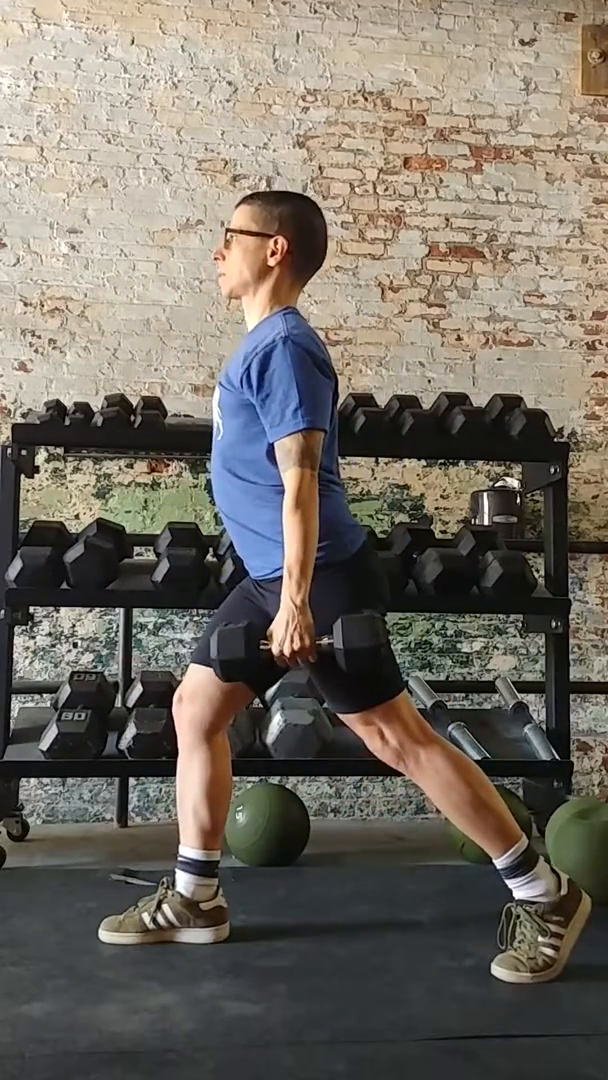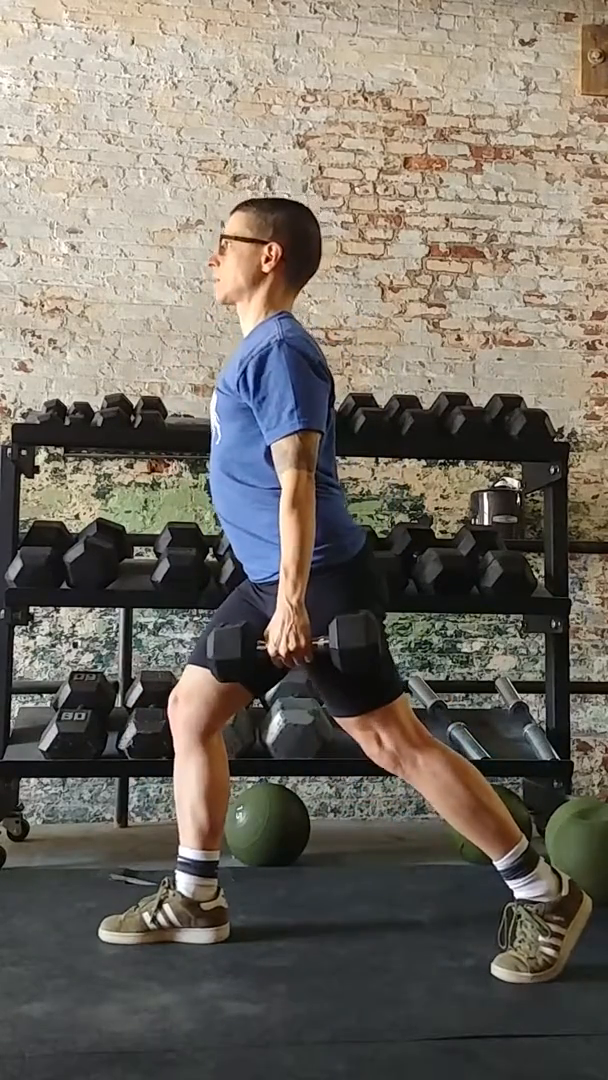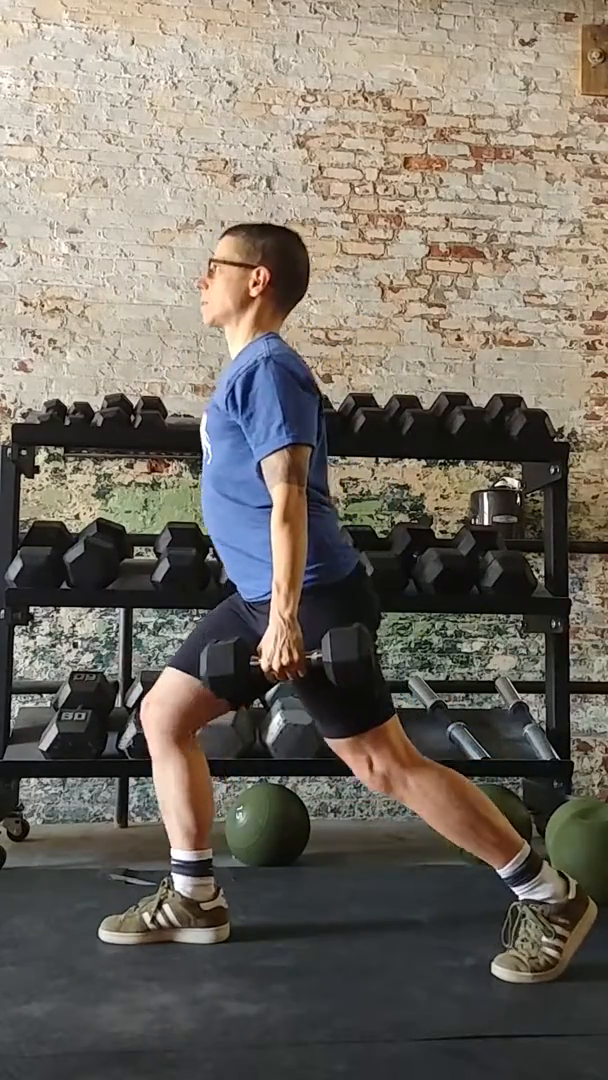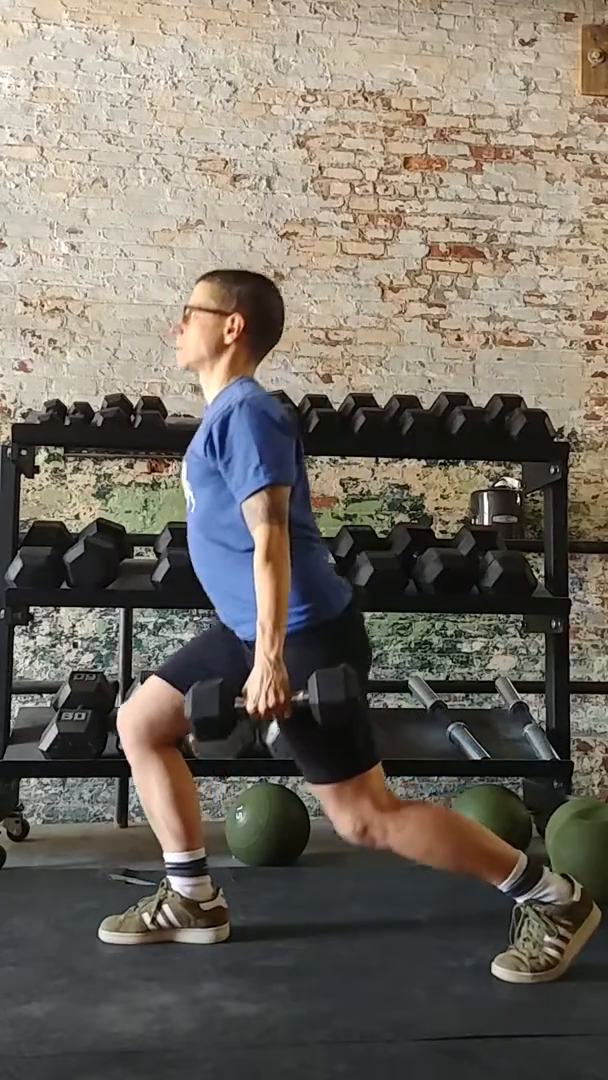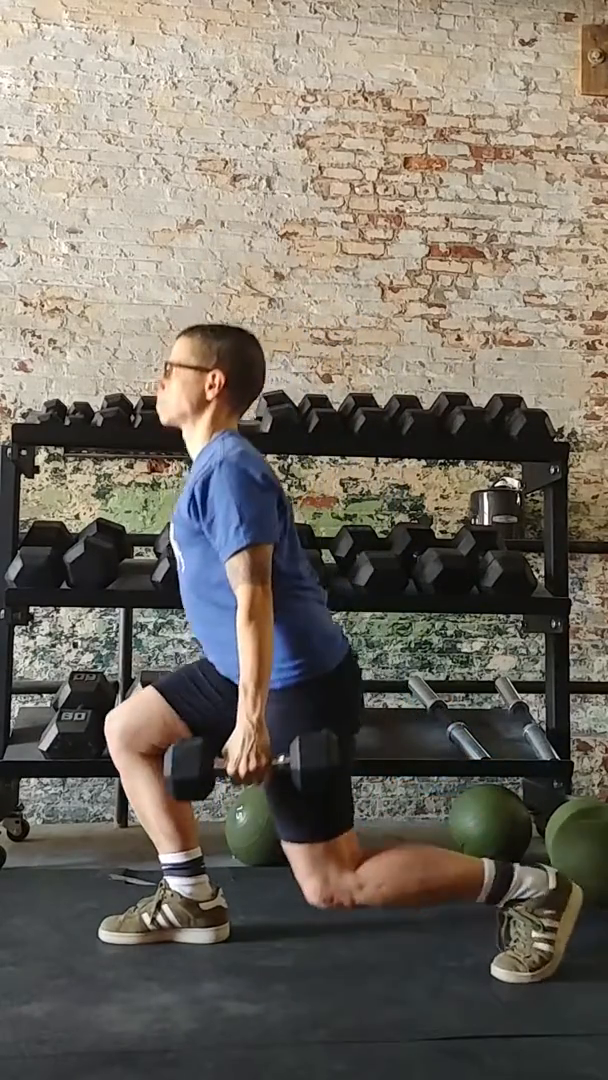
dt=0.2s
person 1, frame 1
left shoulder: (283, 345)
right shoulder: (263, 344)
left elbow: (302, 481)
left wrist: (298, 602)
left hip: (320, 577)
right hip: (270, 575)
left knee: (399, 737)
right knee: (194, 712)
left ankle: (545, 894)
right ankle: (193, 899)
person 1, frame 2
left shoulder: (279, 349)
right shoulder: (257, 348)
left elbow: (299, 482)
left wrist: (292, 602)
left hip: (320, 580)
right hip: (268, 579)
left knee: (395, 741)
right knee: (190, 712)
left ankle: (546, 895)
right ankle: (193, 899)
person 1, frame 3
left shoulder: (267, 368)
right shoulder: (246, 370)
left elbow: (289, 500)
left wrist: (287, 616)
left hip: (313, 597)
right hip: (259, 595)
left knee: (386, 765)
right knee: (165, 716)
left ankle: (552, 897)
right ankle: (193, 898)
person 1, frame 4
left shoulder: (244, 413)
right shoulder: (226, 413)
left elbow: (272, 541)
left wrist: (269, 660)
left hip: (305, 634)
right hip: (252, 628)
left knee: (364, 814)
right knee: (140, 724)
left ankle: (553, 897)
right ankle: (192, 898)
person 1, frame 5
left shoulder: (226, 469)
right shoulder: (213, 466)
left elbow: (254, 599)
left wrist: (250, 720)
right wrist: (244, 698)
left hip: (298, 683)
right hip: (250, 671)
left knee: (332, 883)
right knee: (127, 732)
left ankle: (531, 891)
right ankle: (191, 899)
